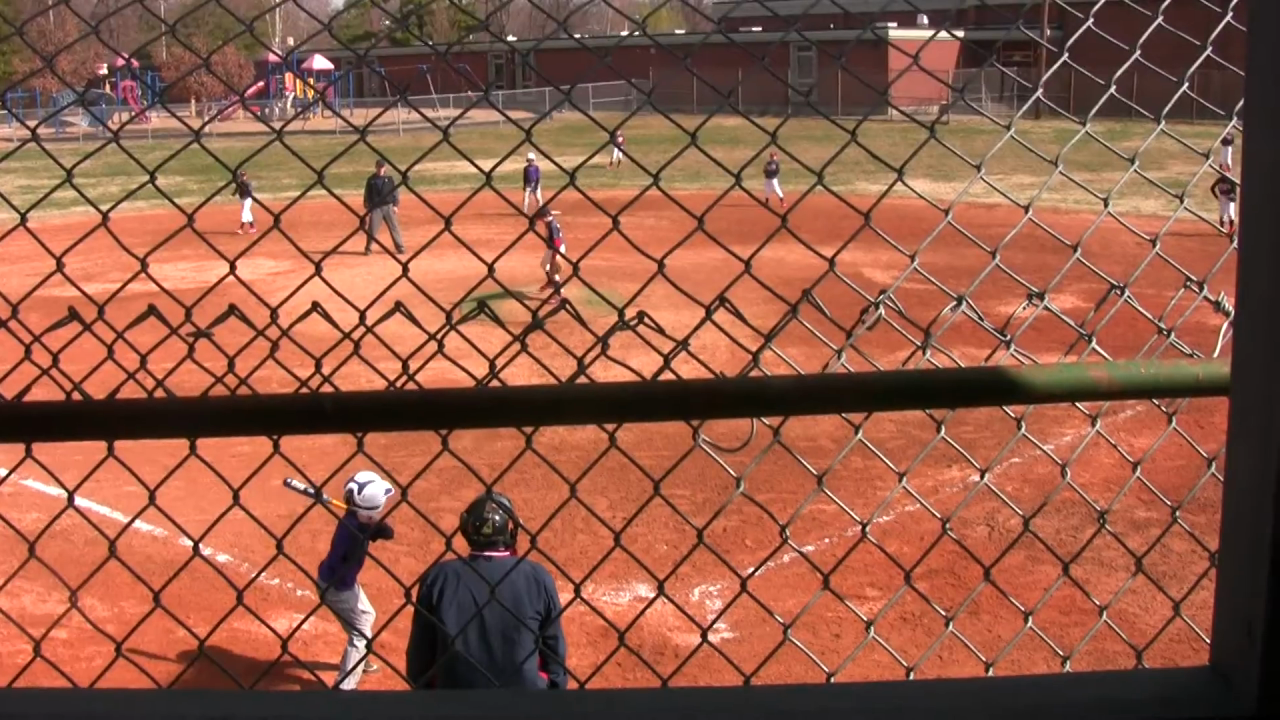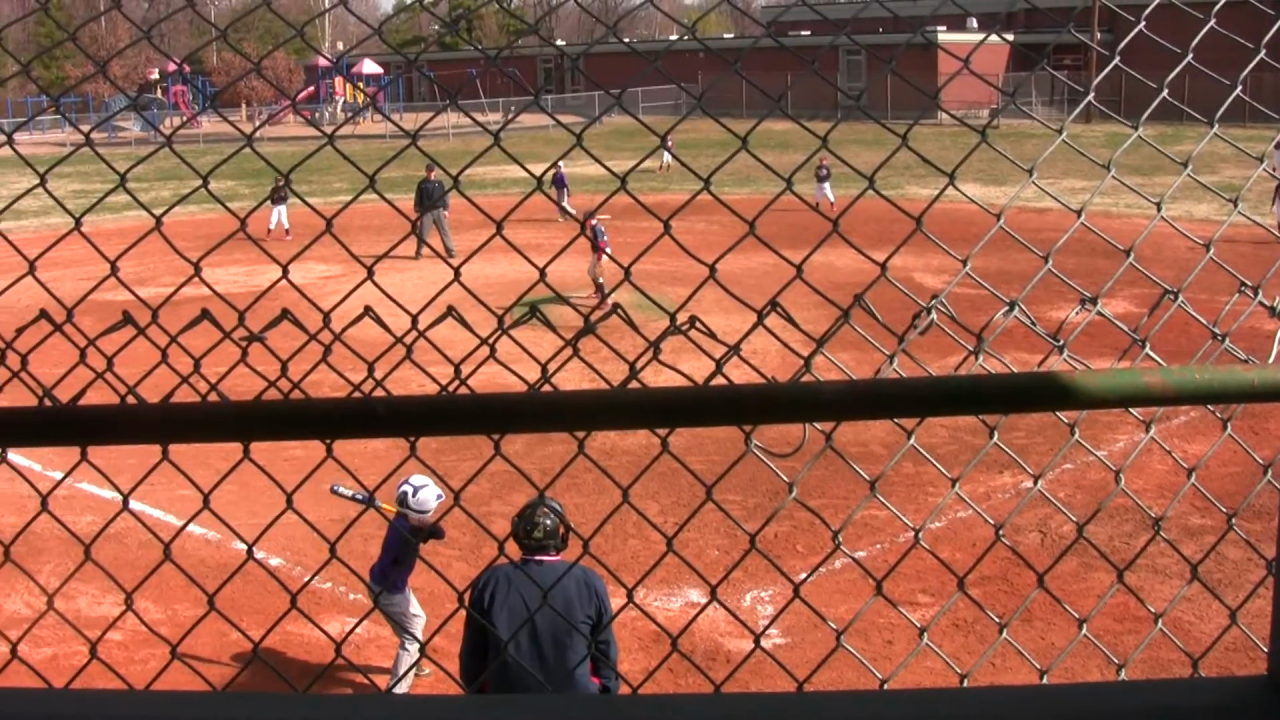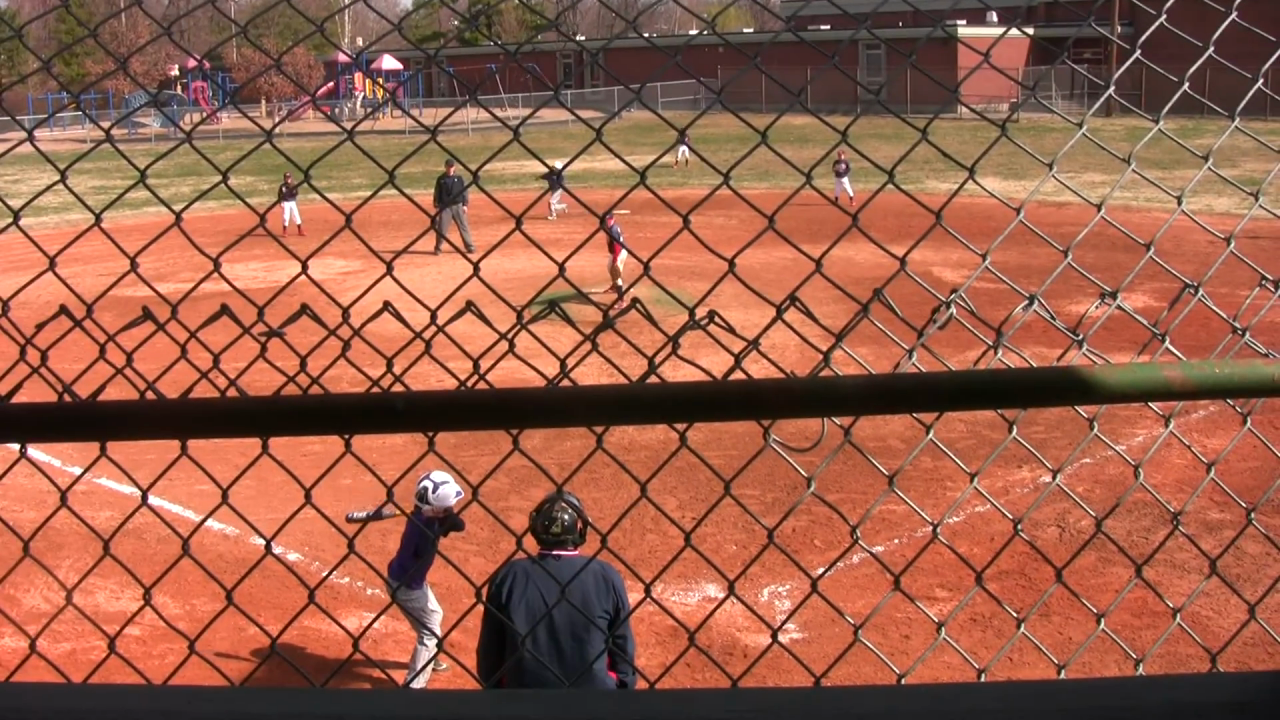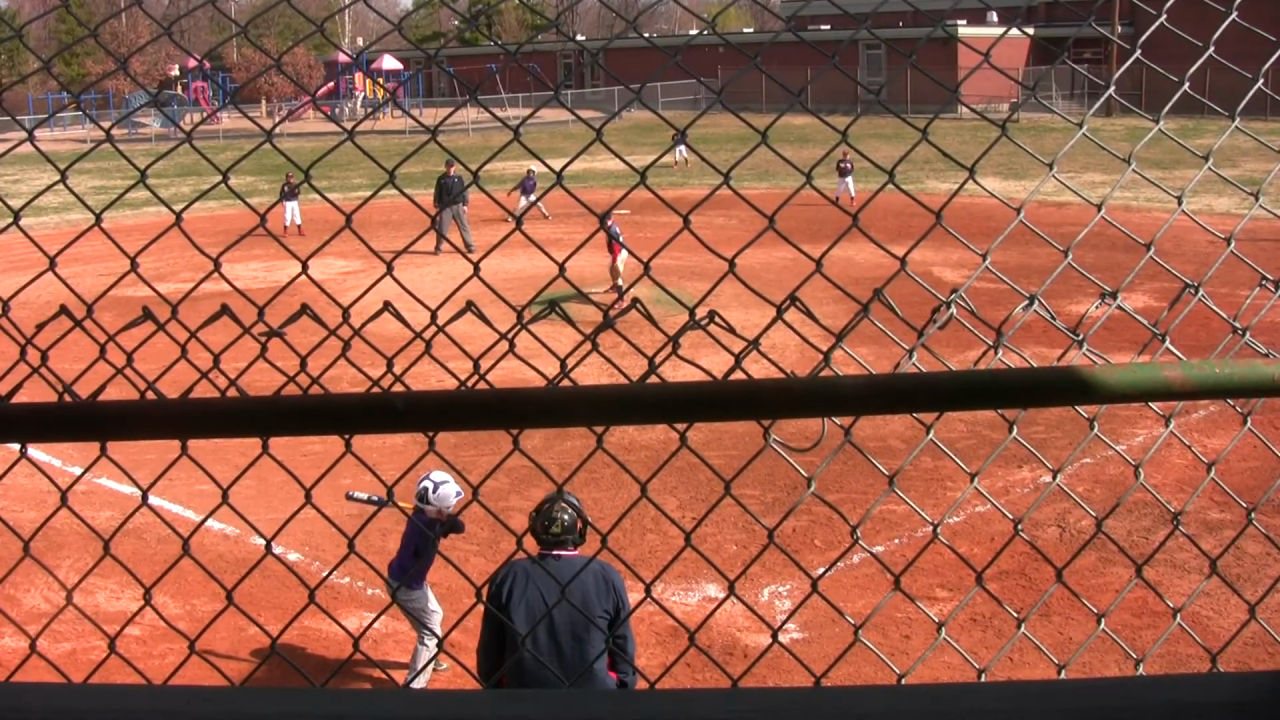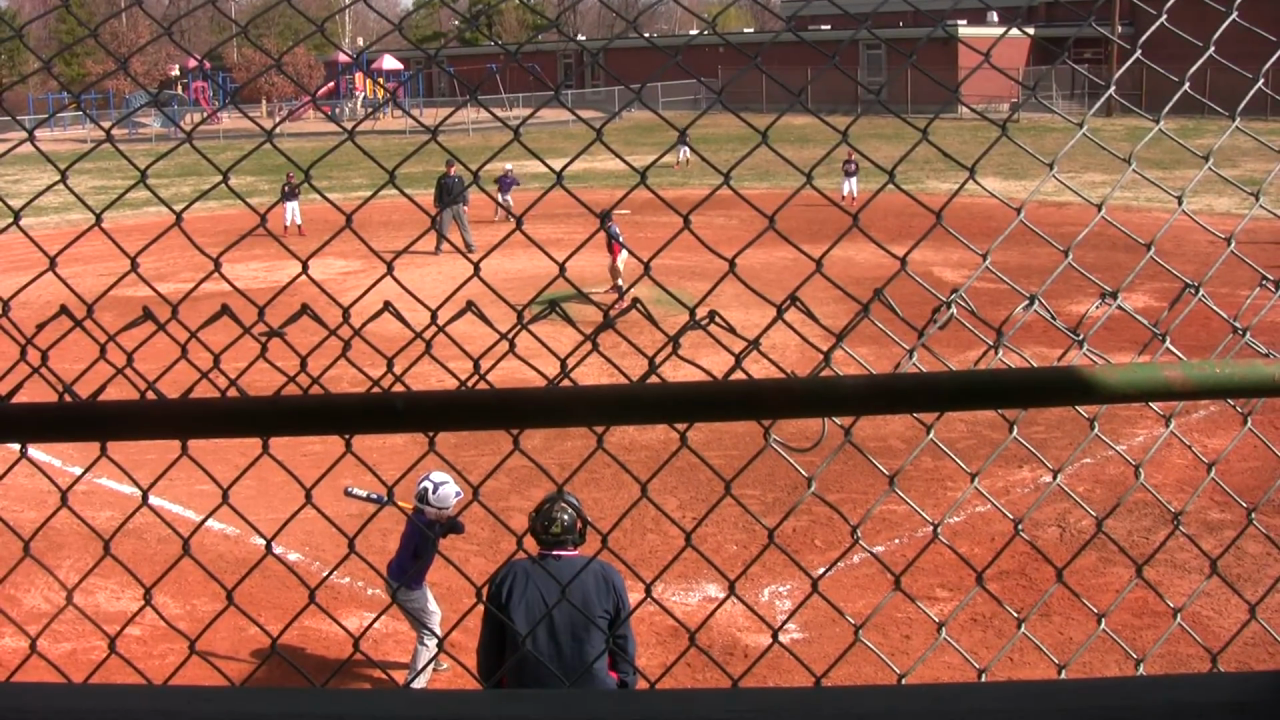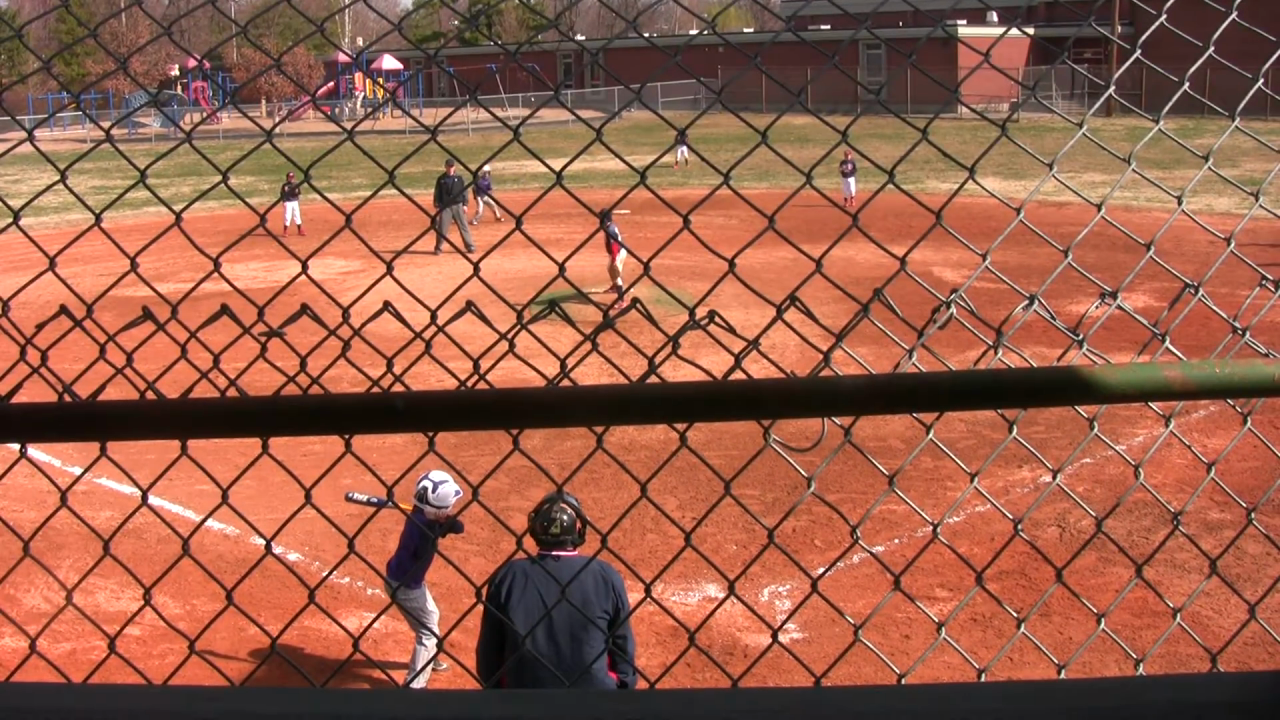
dt=0.5s
person 1, frame 1
left shoulder: (359, 519)
right shoulder: (353, 526)
left elbow: (389, 534)
left wrist: (377, 523)
right wrist: (367, 525)
left hip: (343, 580)
right hip: (336, 585)
left knee: (367, 616)
right knee: (361, 631)
left ankle: (357, 659)
right ankle: (345, 686)
person 1, frame 2
left shoulder: (409, 521)
right shoulder: (403, 528)
left elbow: (440, 534)
left wrist: (428, 525)
right wrist: (418, 527)
left hip: (395, 583)
right hip: (388, 588)
left knee: (418, 620)
right knee: (412, 636)
left ankle: (411, 663)
right ankle: (396, 690)
person 1, frame 3
left shoulder: (431, 516)
right shoulder: (422, 522)
left elbow: (459, 525)
left wrist: (446, 514)
right wrist: (435, 517)
left hip: (413, 579)
right hip: (406, 584)
left knee: (435, 615)
right knee: (430, 631)
left ankle: (428, 658)
right ankle: (414, 684)
person 1, frame 4
left shoulder: (430, 516)
right shoulder: (423, 523)
left elbow: (459, 527)
left wrist: (446, 517)
right wrist: (437, 519)
left hip: (412, 579)
right hip: (406, 584)
left knee: (435, 615)
right knee: (431, 632)
left ankle: (428, 659)
right ankle: (414, 685)
person 1, frame 5
left shoulder: (427, 517)
right shoulder: (422, 524)
left elbow: (459, 528)
left wrist: (446, 520)
right wrist: (437, 522)
left hip: (412, 580)
right hip: (406, 584)
left knee: (434, 616)
right knee: (430, 632)
left ankle: (428, 658)
right ankle: (414, 684)
person 1, frame 6
left shoulder: (427, 516)
right shoulder: (421, 523)
left elbow: (458, 527)
left wrist: (445, 519)
right wrist: (437, 521)
left hip: (410, 579)
right hip: (404, 584)
left knee: (431, 616)
right knee: (429, 631)
left ankle: (428, 659)
right ankle: (414, 685)
person 2, frame 1
left shoulder: (438, 578)
right shoulder: (537, 577)
left elbow: (419, 653)
right elbow: (554, 649)
left wrist: (422, 689)
right wrist: (556, 687)
person 2, frame 2
left shoulder: (490, 582)
right shoulder: (588, 582)
left elbow: (472, 656)
right elbow: (606, 653)
left wrist: (476, 694)
right wrist: (608, 691)
person 2, frame 3
left shoulder: (508, 577)
right shoulder: (606, 577)
left elbow: (489, 650)
right elbow: (623, 648)
left wrist: (492, 687)
right wrist: (625, 686)
person 2, frame 4
left shoulder: (508, 577)
right shoulder: (606, 577)
left elbow: (489, 650)
right elbow: (623, 647)
left wrist: (493, 687)
right wrist: (625, 685)
person 2, frame 5
left shoulder: (508, 577)
right shoulder: (606, 577)
left elbow: (490, 650)
right elbow: (623, 647)
left wrist: (493, 687)
right wrist: (625, 684)
person 2, frame 6
left shoulder: (508, 577)
right shoulder: (605, 577)
left elbow: (489, 650)
right elbow: (623, 647)
right wrist: (625, 686)
right hip: (592, 688)
